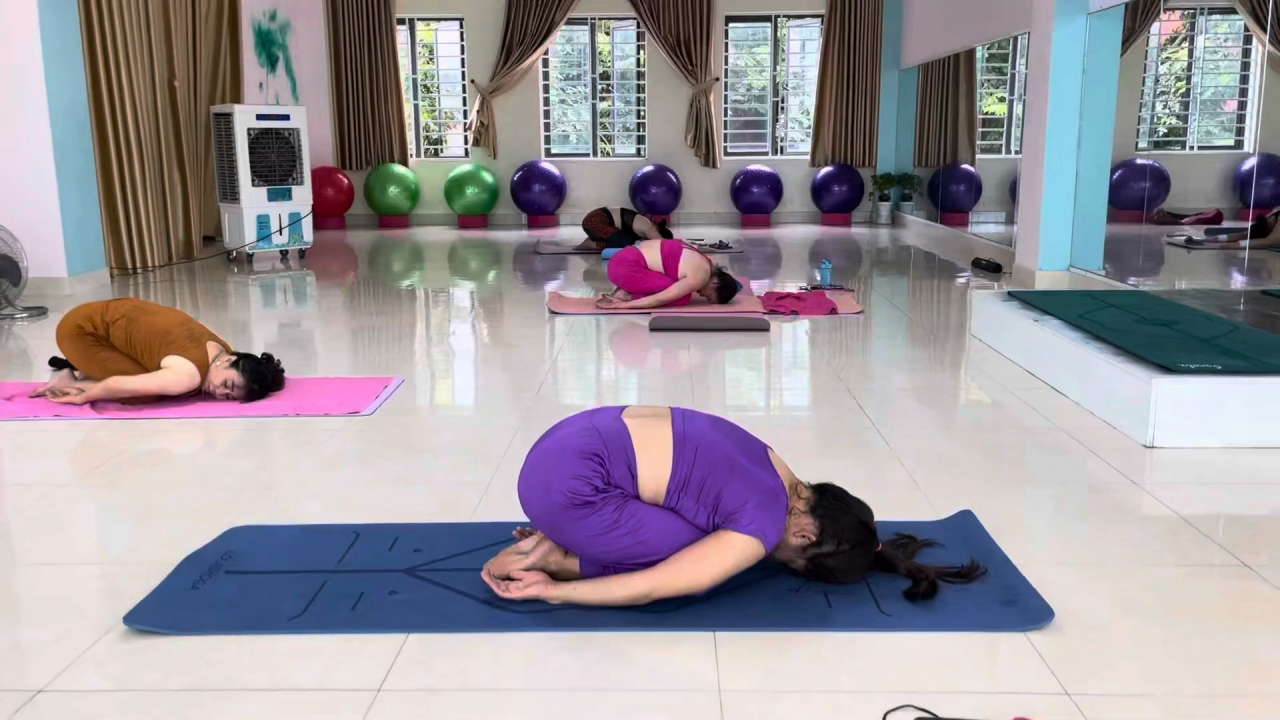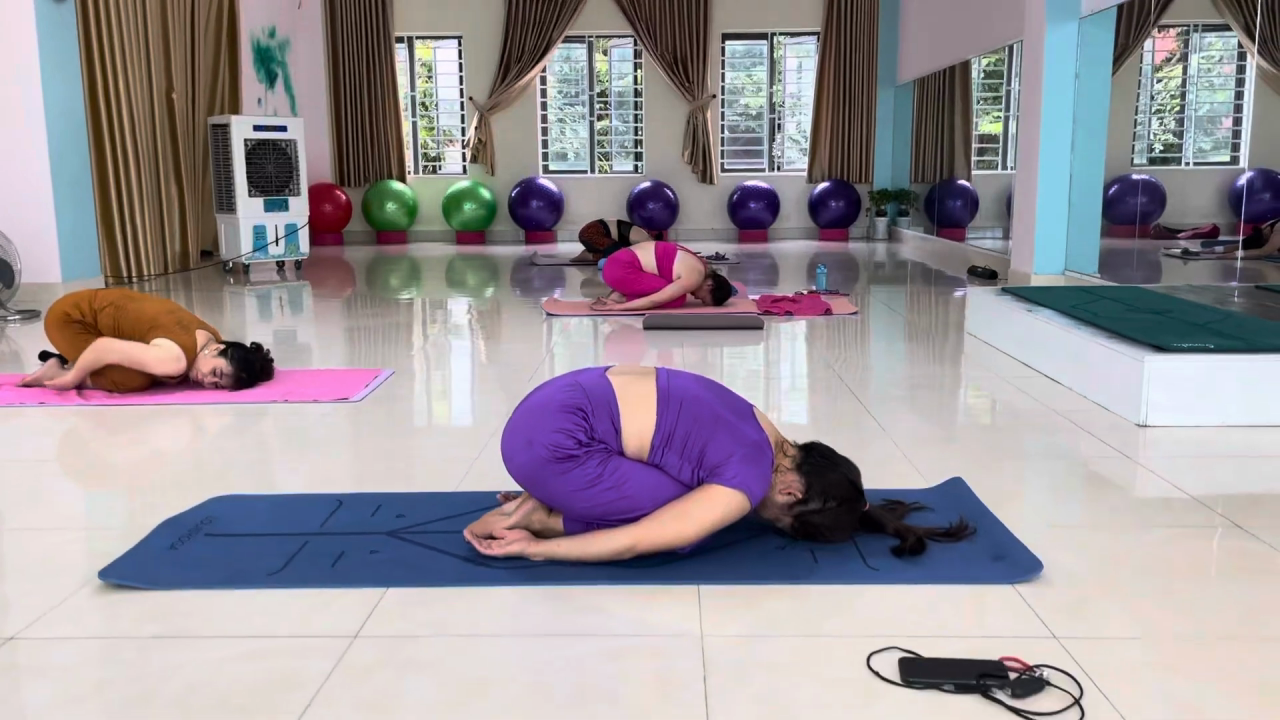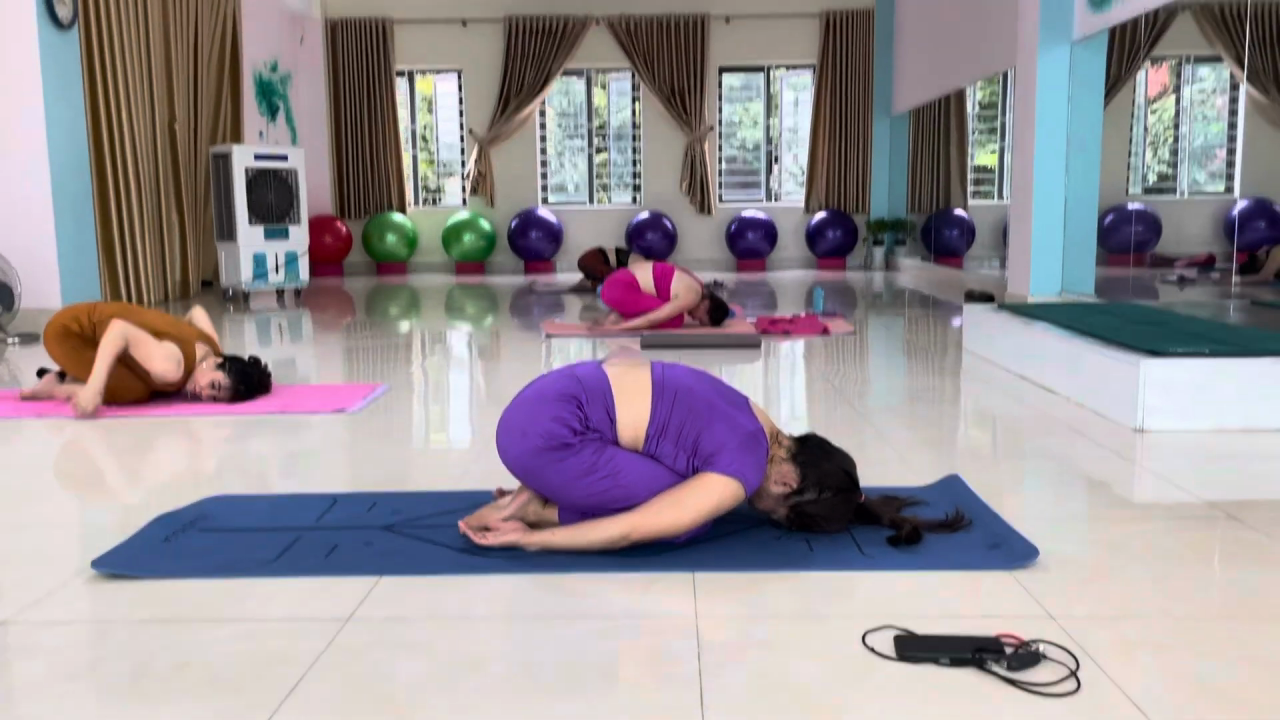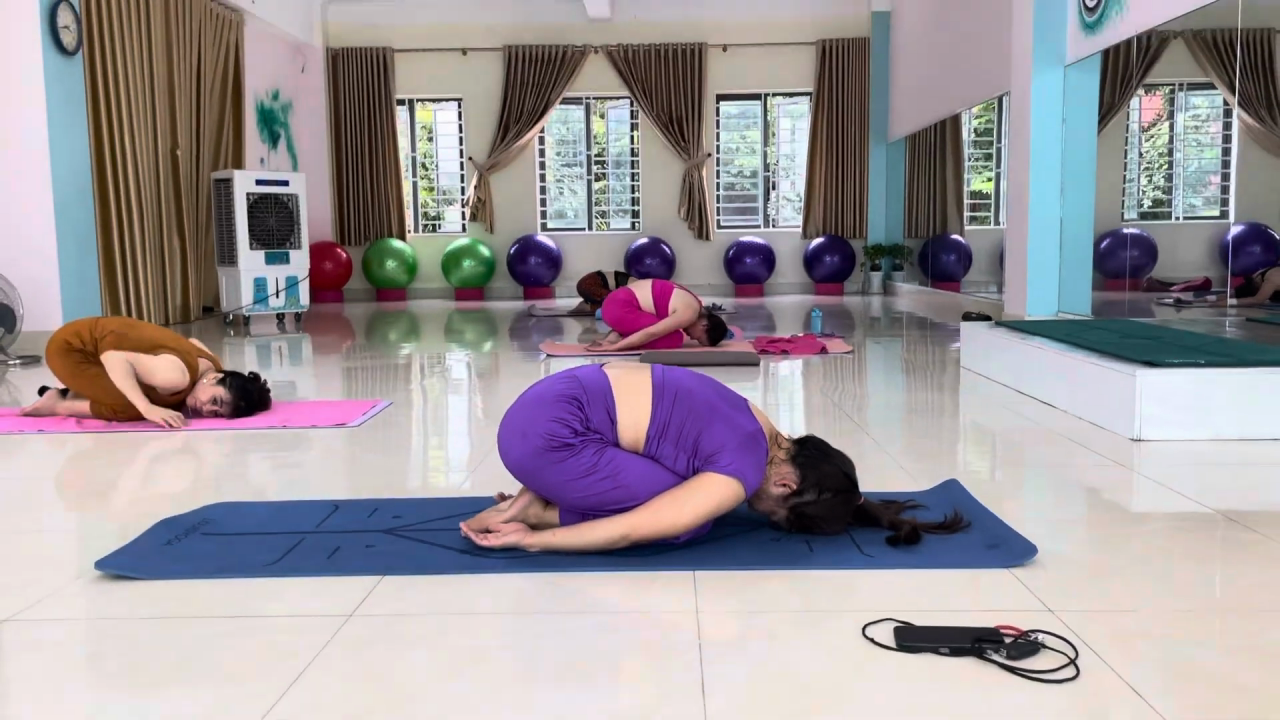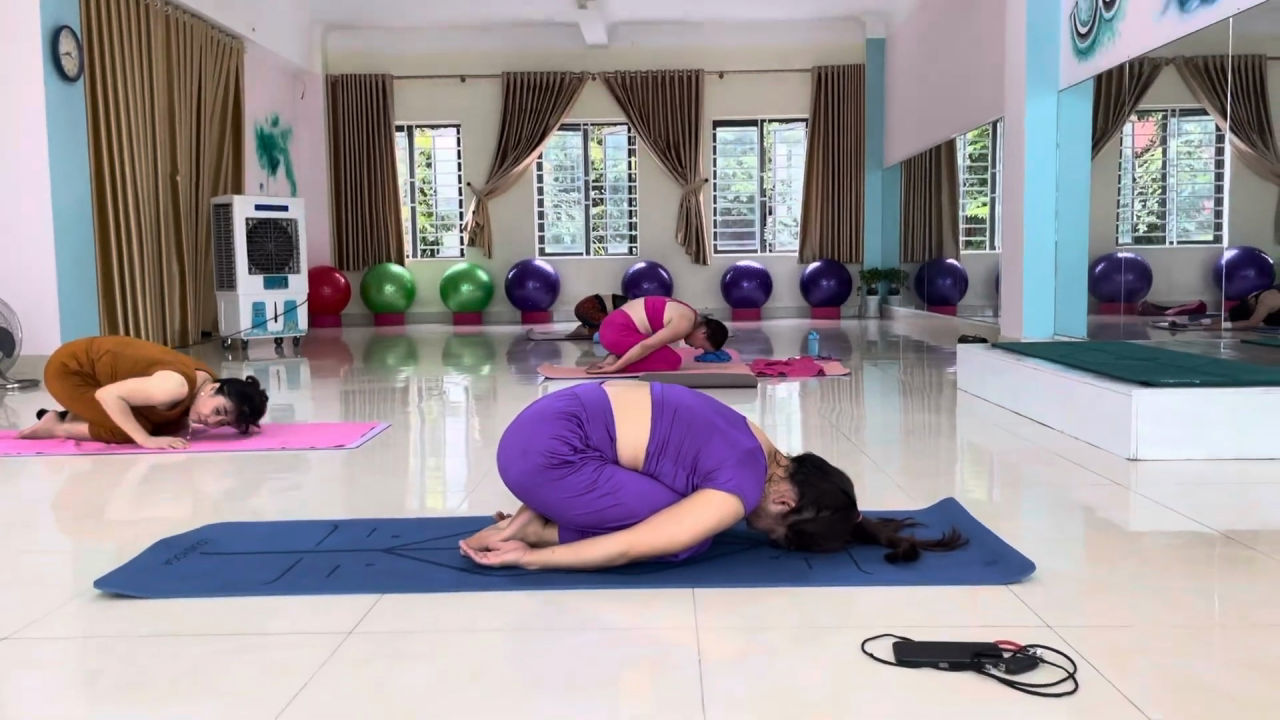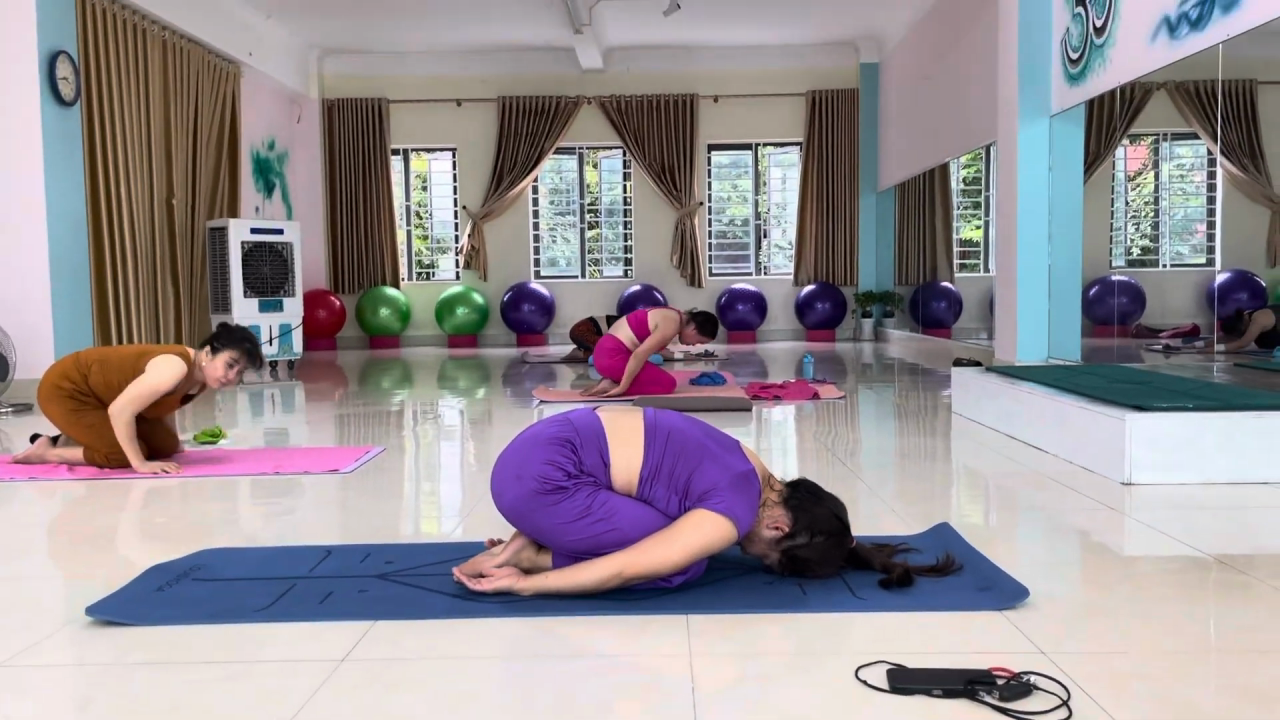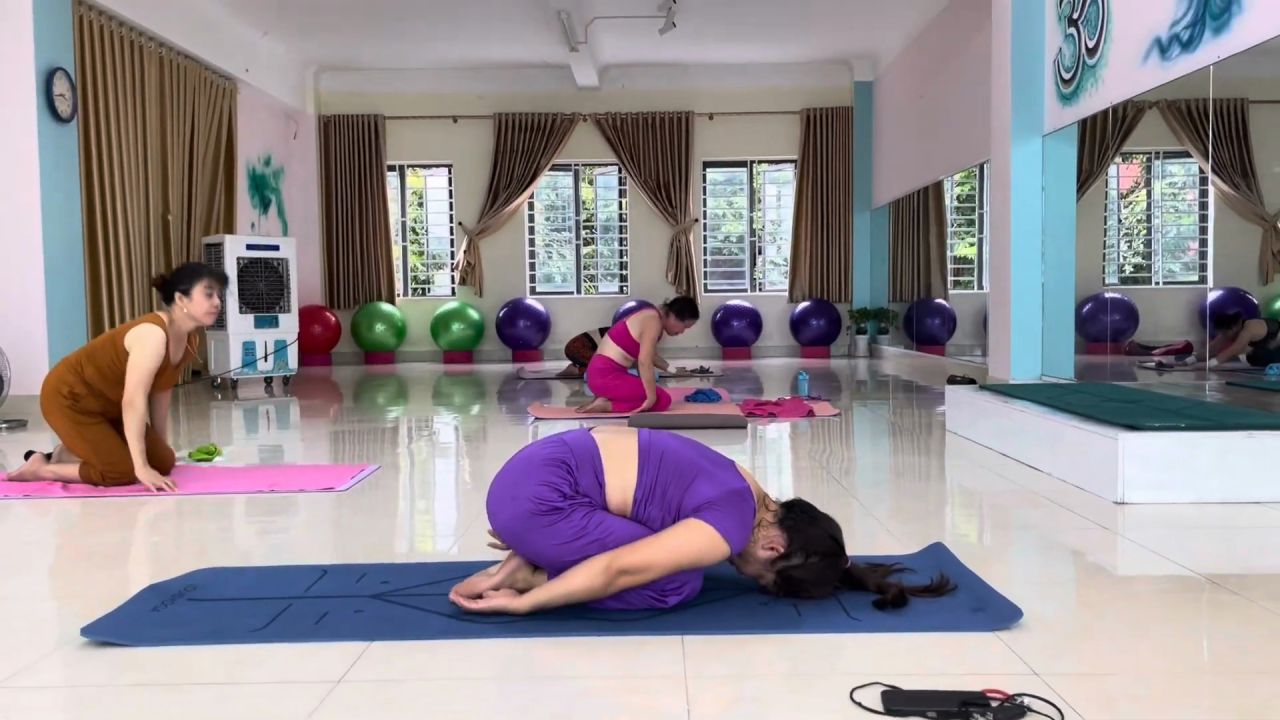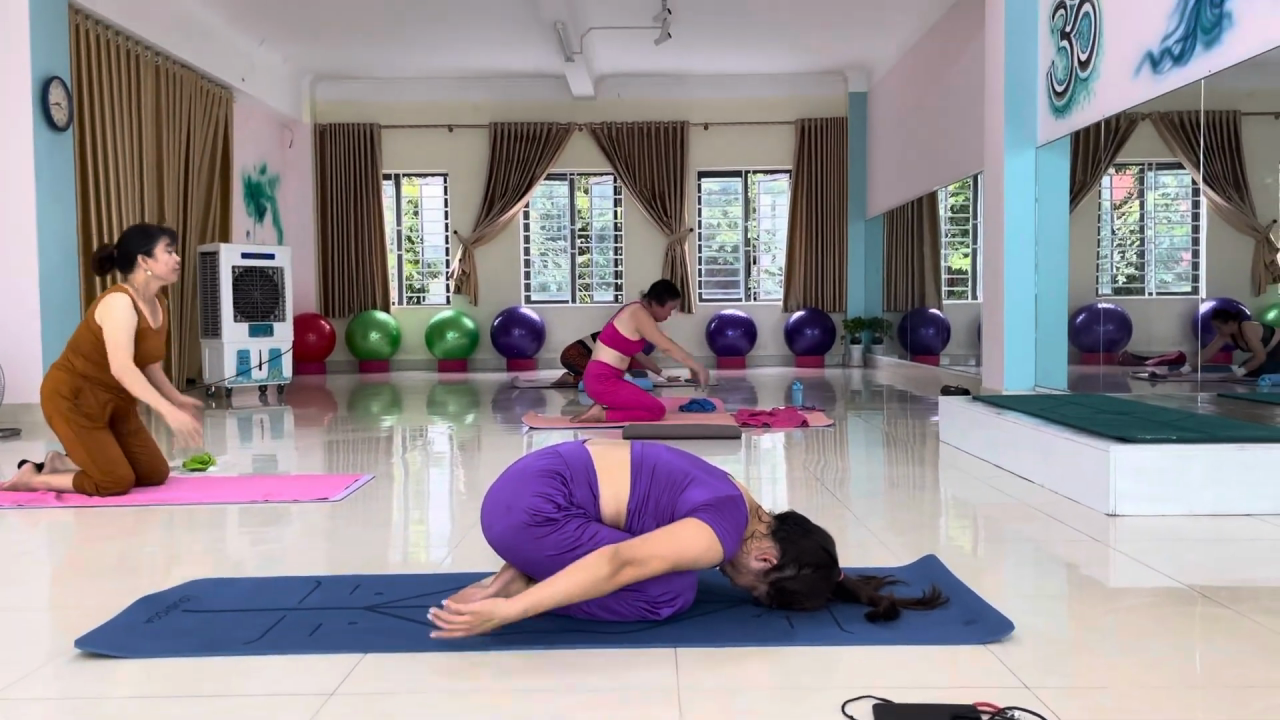
dt=0.3s
person 1, frame 1
left shoulder: (770, 466)
right shoulder: (761, 527)
right elbow: (651, 587)
right wrist: (551, 590)
left hip: (573, 438)
right hip: (566, 486)
right knee: (702, 558)
left ankle: (559, 539)
right ankle: (557, 558)
person 1, frame 2
left shoulder: (757, 428)
right shoulder: (745, 483)
right elbow: (637, 543)
right wrist: (537, 549)
left hip: (556, 404)
right hip: (548, 443)
left knee: (685, 502)
right knee: (692, 526)
left ankle: (544, 502)
right ankle: (541, 519)
person 1, frame 3
left shoulder: (751, 424)
right shoulder: (739, 473)
right elbow: (632, 530)
right wrist: (531, 538)
left hip: (548, 398)
right hip: (544, 433)
left knee: (671, 485)
right knee: (687, 520)
left ankle: (538, 497)
right ankle: (536, 511)
person 1, frame 4
left shoulder: (751, 425)
right shoulder: (740, 472)
right elbow: (633, 531)
right wrist: (533, 540)
left hip: (551, 404)
right hip: (545, 435)
left knee: (680, 495)
right knee: (688, 521)
left ankle: (541, 499)
right ankle: (538, 514)
person 1, frame 5
left shoulder: (750, 445)
right shoulder: (739, 489)
right elbow: (632, 547)
right wrist: (531, 558)
left hip: (551, 421)
right hip: (546, 451)
left knee: (672, 506)
right knee: (685, 539)
left ankle: (540, 517)
right ankle: (537, 533)
person 1, frame 6
left shoulder: (743, 468)
right shoulder: (733, 512)
right elbow: (625, 570)
right wrist: (527, 585)
left hip: (544, 448)
right hip: (539, 476)
left knee: (665, 533)
right knee: (681, 564)
left ankle: (536, 543)
right ankle: (532, 559)
person 1, frame 7
left shoulder: (737, 488)
right shoulder: (728, 527)
right elbow: (619, 571)
left wrist: (539, 542)
right wrist: (522, 604)
left hip: (540, 469)
right hip: (535, 497)
left knee: (662, 555)
right knee: (676, 584)
left ankle: (533, 559)
right ankle: (526, 580)
person 1, frame 8
left shoulder: (729, 500)
right shoulder: (718, 531)
right elbow: (619, 563)
right wrist: (511, 611)
left hip: (533, 482)
right hip: (527, 506)
left knee: (667, 564)
right knee: (670, 591)
left ankle: (526, 572)
right ankle: (512, 595)
person 2, frame 1
left shoulder: (220, 351)
right shoulder: (189, 375)
right elbow: (117, 385)
right wrist: (83, 397)
left hip: (115, 318)
right hip: (81, 328)
right knee: (147, 395)
left ankle: (87, 369)
right ankle: (69, 382)
person 2, frame 2
left shoulder: (209, 336)
right shoulder: (175, 361)
right elbow: (102, 346)
right wrist: (72, 379)
left hip: (101, 309)
right hip: (69, 317)
right knee: (135, 381)
left ankle: (71, 361)
right ankle: (59, 372)
person 2, frame 3
left shoulder: (210, 347)
right shoulder: (173, 367)
left elbow: (197, 311)
right elbow: (118, 329)
right wrist: (94, 387)
left hip: (96, 324)
right hip: (68, 330)
left knee: (165, 389)
right knee: (133, 393)
left ankle: (72, 378)
right ankle: (54, 388)
person 2, frame 4
left shoulder: (210, 364)
right shoulder: (177, 375)
left elbow: (193, 341)
right elbow: (111, 358)
right wrist: (148, 408)
left hip: (100, 339)
right hip: (70, 346)
left knee: (166, 405)
right knee: (129, 409)
left ankle: (75, 394)
right ankle: (57, 405)
person 2, frame 5
left shoulder: (206, 381)
right shoulder: (177, 386)
right elbow: (106, 395)
right wrist: (145, 439)
left hip: (98, 364)
right hip: (69, 369)
left knee: (172, 426)
right knee: (129, 432)
left ankle: (75, 417)
right ankle: (56, 427)
person 2, frame 6
left shoulder: (201, 376)
right shoulder: (175, 367)
left elbow: (165, 408)
right elbow: (118, 411)
right wrist: (139, 463)
left hip: (95, 392)
right hip: (65, 390)
left knee: (166, 448)
right knee: (123, 457)
left ankle: (78, 440)
right ankle: (47, 450)
person 2, frame 7
left shoulder: (189, 341)
right shoulder: (153, 334)
left elbow: (161, 393)
right elbow: (133, 401)
left wrist: (161, 444)
right wrist: (141, 468)
left hip: (105, 404)
right hip: (69, 399)
left knee: (164, 463)
right knee: (121, 474)
left ankle: (69, 454)
right ankle: (41, 467)
person 2, frame 8
left shoulder: (159, 305)
right shoulder: (120, 303)
right elbow: (122, 369)
left wrist: (175, 397)
right wrist: (169, 412)
left hip: (116, 401)
right hip: (75, 398)
left knee: (155, 474)
right knee: (116, 482)
left ankle: (61, 463)
right ankle: (31, 479)
